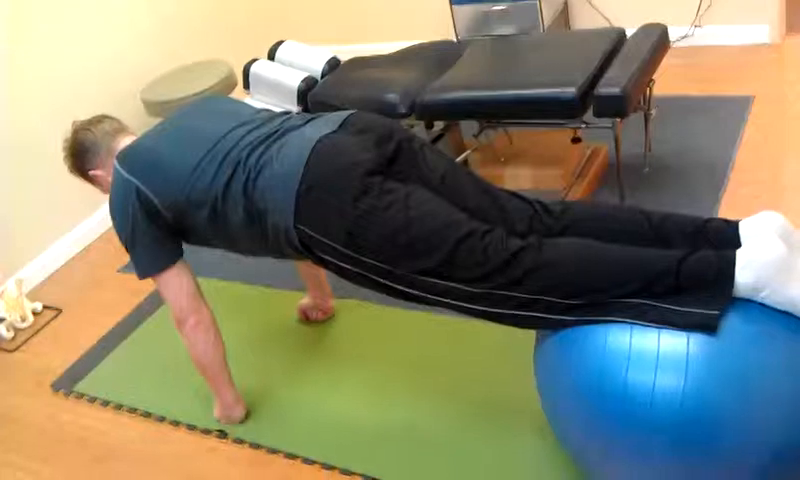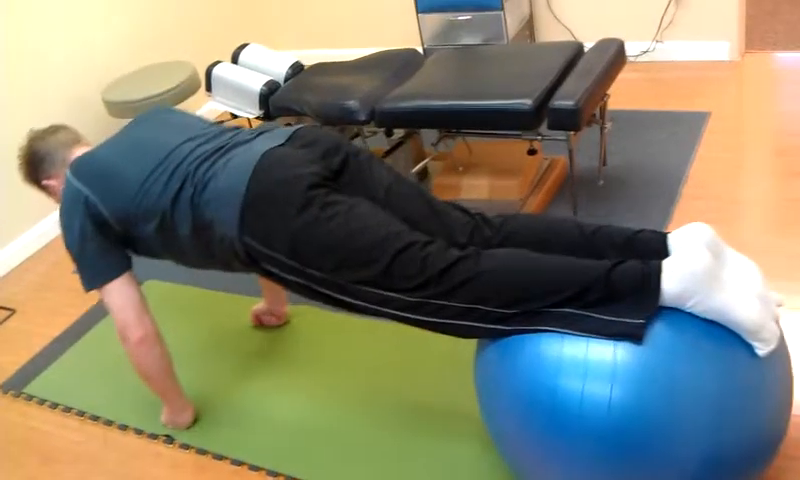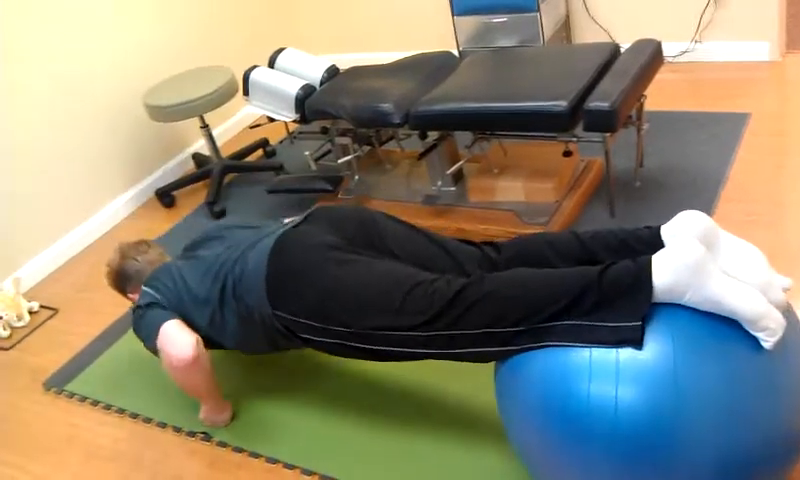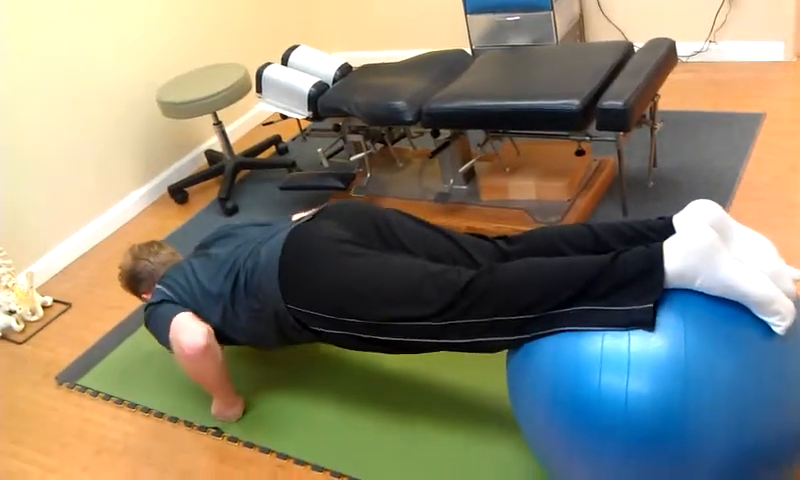
dt=1s
person 1, frame 1
left shoulder: (129, 195)
right shoulder: (199, 109)
left elbow: (191, 315)
left wrist: (227, 402)
right wrist: (319, 294)
left hip: (332, 199)
right hip: (359, 130)
left knee: (509, 273)
right knee: (532, 225)
left ankle: (734, 274)
right ankle: (738, 237)
person 1, frame 2
left shoulder: (79, 206)
right shoulder: (148, 120)
left elbow: (136, 330)
left wrist: (176, 407)
right wrist: (274, 296)
left hip: (279, 211)
right hip: (307, 144)
left knee: (451, 283)
right knee: (475, 237)
left ankle: (665, 281)
right ankle: (672, 245)
person 1, frame 3
left shoulder: (151, 304)
right shoulder: (206, 239)
left elbow: (185, 351)
left wrist: (214, 407)
right wrist: (311, 321)
left hip: (301, 286)
right hip: (333, 222)
left knee: (467, 313)
right knee: (493, 264)
left ankle: (659, 279)
right ankle: (671, 239)
person 1, frame 4
left shoulder: (163, 302)
right shoulder: (216, 237)
left elbow: (197, 342)
right elbow: (304, 220)
left wrist: (226, 402)
right wrist: (325, 314)
left hip: (314, 279)
right hip: (343, 217)
left knee: (477, 305)
right knee: (504, 258)
left ankle: (673, 265)
right ankle: (680, 229)
